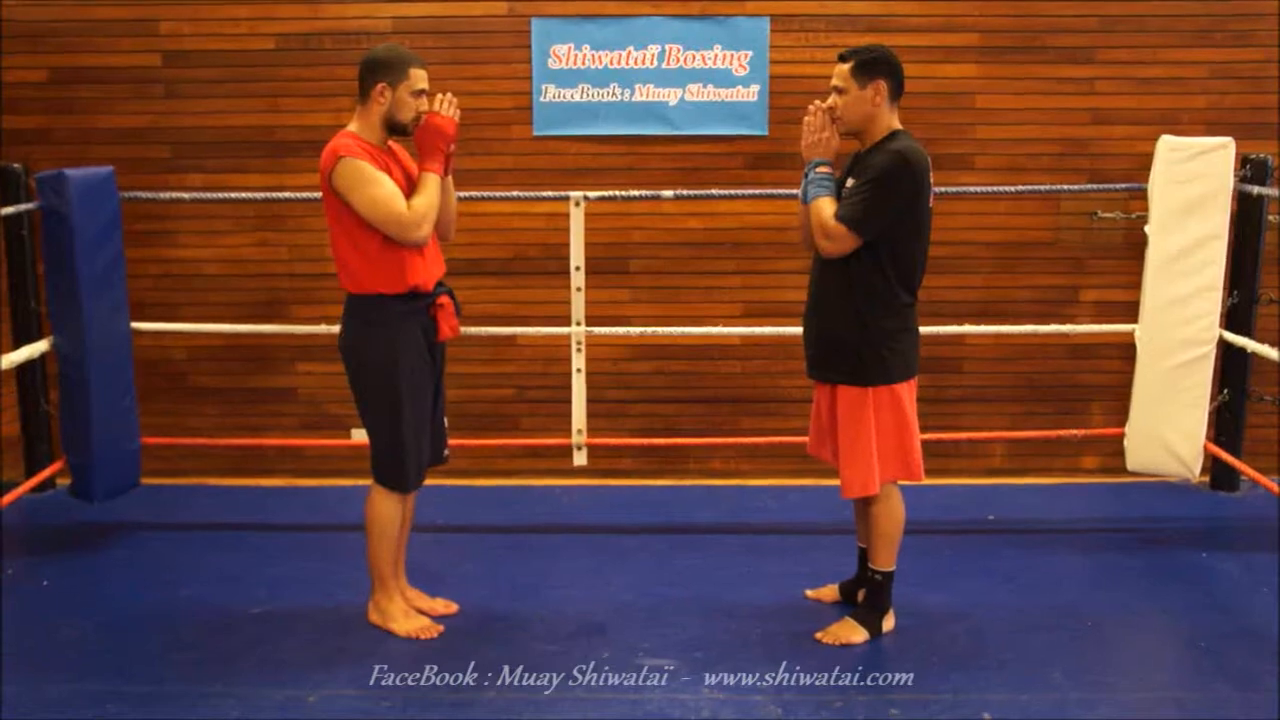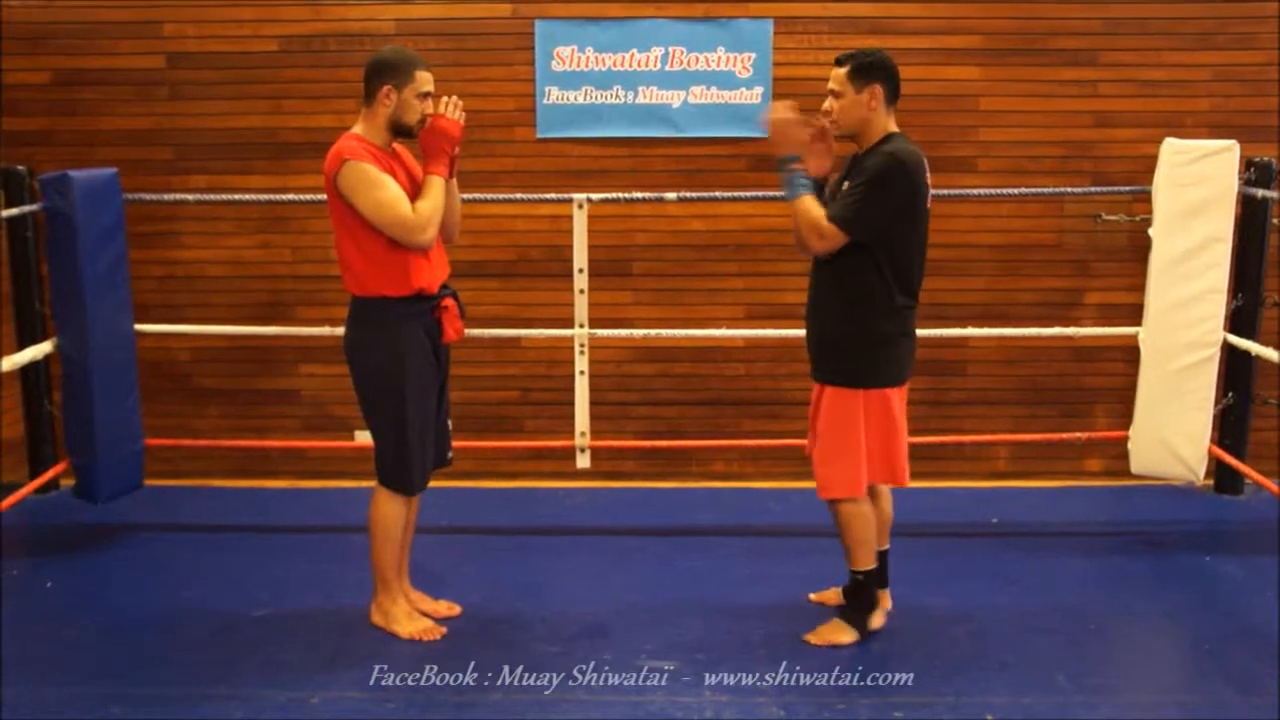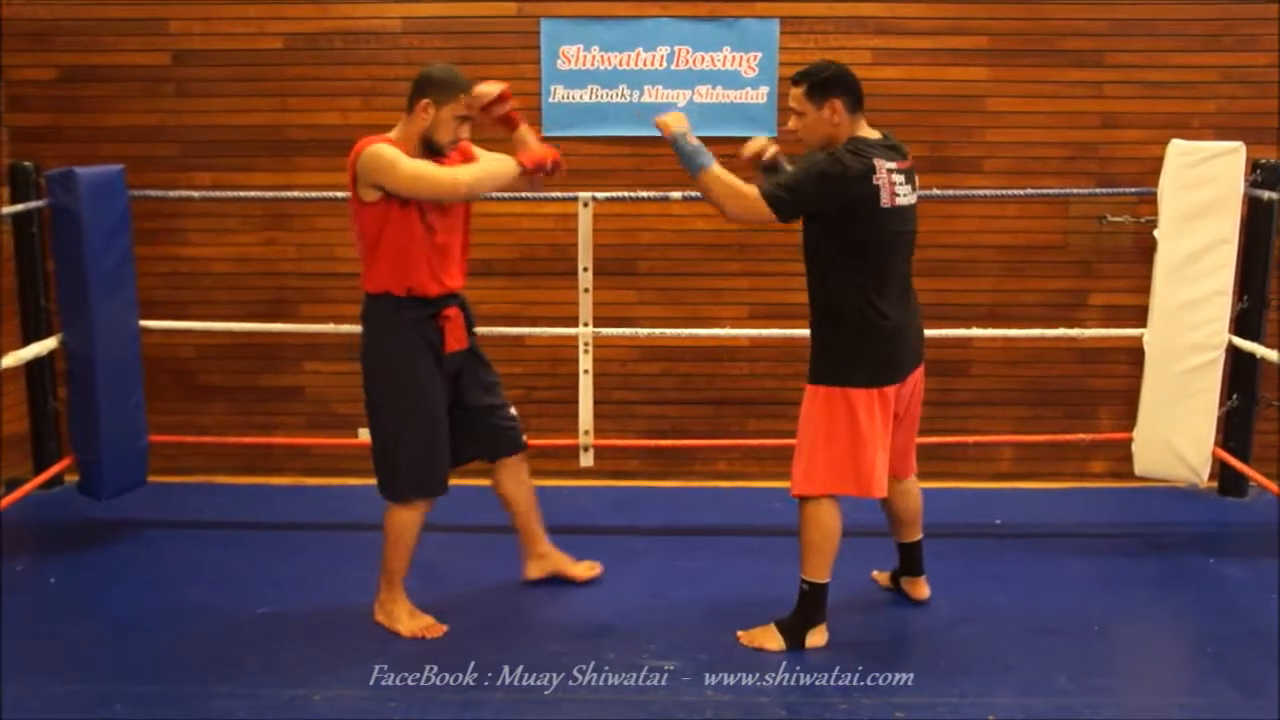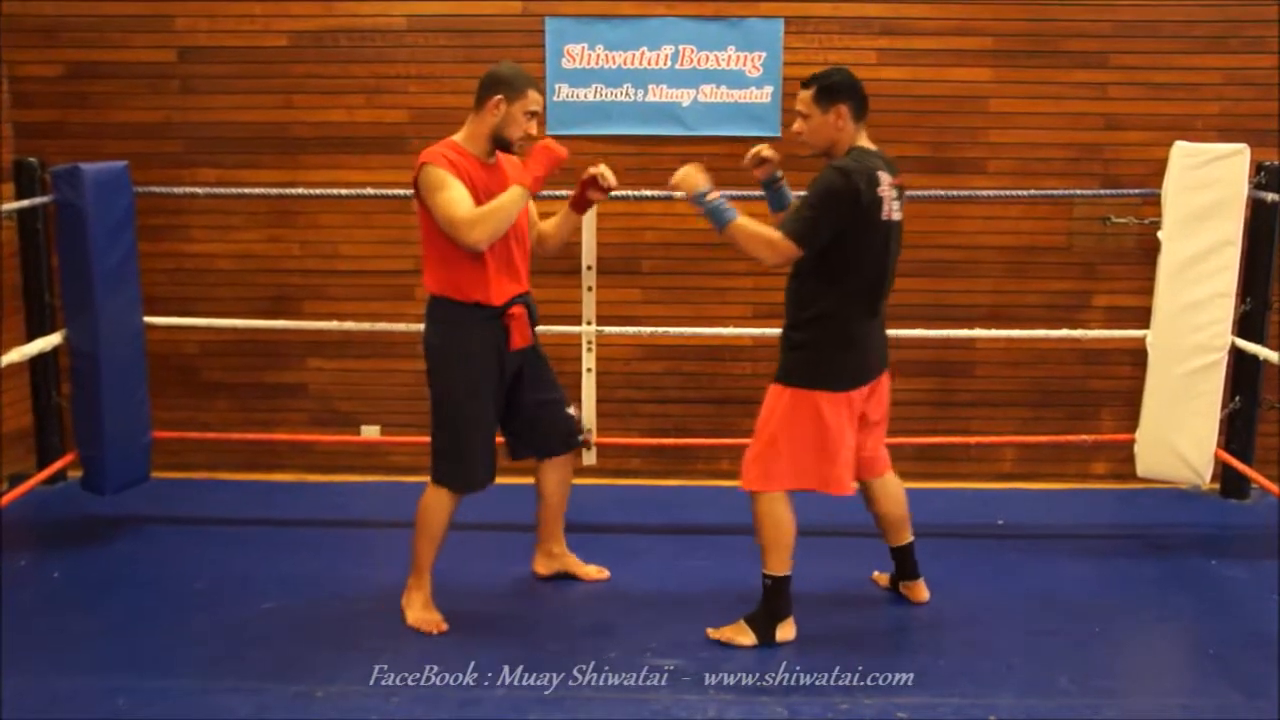
dt=0.7s
person 1, frame 1
left shoulder: (899, 162)
right shoulder: (865, 160)
left elbow: (832, 239)
right elbow: (811, 238)
left wrist: (819, 167)
right wrist: (817, 164)
left hip: (875, 352)
right hip: (846, 345)
left knee: (877, 479)
right knee: (859, 474)
left ankle: (877, 607)
right ankle: (863, 580)
person 1, frame 2
left shoulder: (894, 164)
right shoulder: (866, 162)
left elbow: (820, 238)
right elbow: (814, 238)
left wrist: (793, 164)
right wrist: (815, 171)
left hip: (869, 354)
right hip: (848, 347)
left knee: (848, 481)
right knee: (863, 478)
left ankle: (863, 606)
right ankle: (872, 584)
person 1, frame 3
left shoulder: (837, 169)
right shoulder: (895, 159)
left elbow: (740, 206)
left wrist: (684, 139)
right wrist: (773, 168)
left hip: (852, 357)
right hip: (900, 345)
left knee: (820, 484)
right knee: (896, 465)
left ankle: (807, 619)
right ankle: (911, 573)
person 1, frame 4
left shoulder: (842, 179)
right shoulder: (879, 173)
left elbow: (775, 250)
right elbow: (805, 233)
left wrist: (706, 196)
right wrist: (771, 183)
left hip: (820, 361)
right hip: (864, 353)
left knee: (768, 479)
right knee: (872, 466)
left ankle: (774, 614)
right ankle: (909, 576)
person 2, frame 1
left shoulder: (393, 152)
right shoulder: (349, 159)
left elbow: (444, 230)
right elbow: (413, 229)
left wrist: (441, 157)
right wrist: (431, 157)
left hip: (418, 316)
right hip: (383, 323)
left knee: (415, 463)
right knee: (395, 469)
left ankle: (399, 584)
right ankle: (382, 601)
person 2, frame 2
left shoulder: (399, 153)
right shoulder: (354, 161)
left elbow: (447, 233)
right elbow: (418, 232)
left wrist: (446, 159)
right wrist: (436, 159)
left hip: (423, 319)
right hip: (388, 326)
left knee: (418, 465)
right knee: (400, 471)
left ankle: (401, 586)
right ankle: (385, 602)
person 2, frame 3
left shoulder: (455, 155)
right shoulder: (375, 155)
left elbow: (536, 172)
right elbow: (454, 186)
left wrist: (512, 119)
right wrist: (523, 158)
left hip: (449, 322)
right hip: (399, 328)
left knee: (505, 443)
right knee: (416, 478)
left ankle: (540, 554)
right ankle: (390, 599)
person 2, frame 4
left shoulder: (511, 165)
right shoulder: (439, 164)
left elbow: (541, 243)
right elbow: (475, 233)
left wrist: (580, 202)
right wrist: (532, 176)
left hip: (514, 323)
right hip: (463, 328)
left knee: (558, 440)
right knee: (454, 472)
left ankle: (551, 551)
right ankle: (417, 588)
